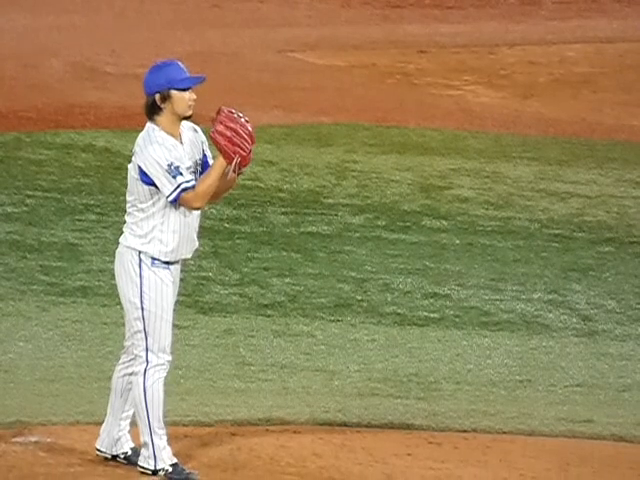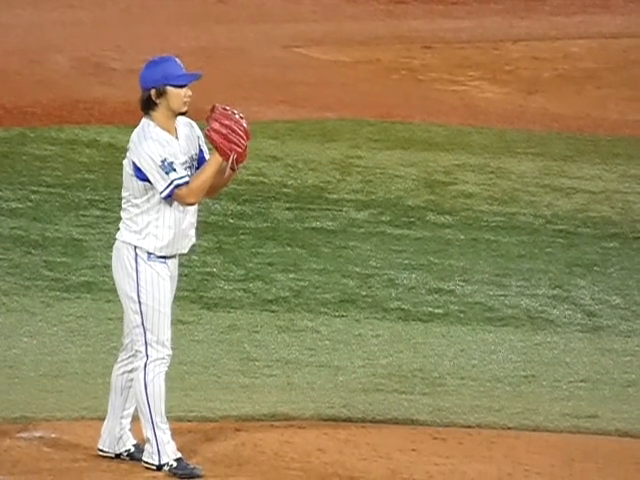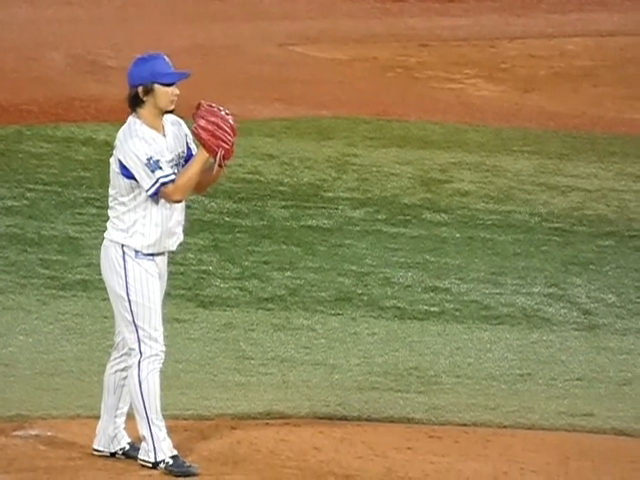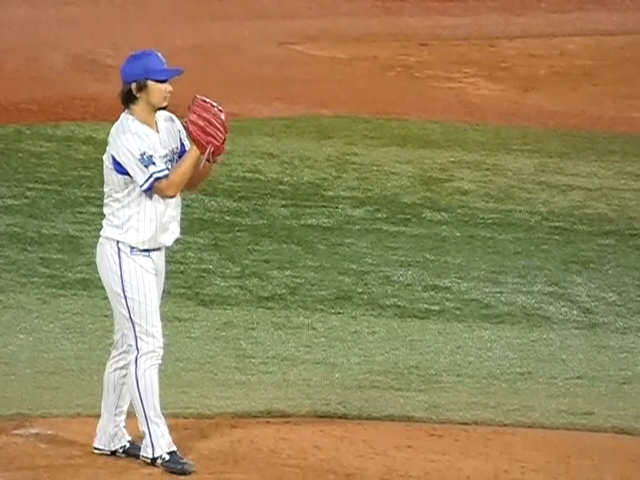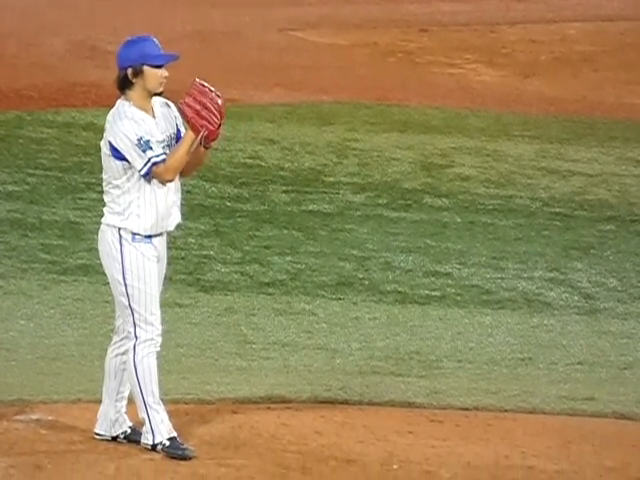
dt=1s
person 1, frame 1
left shoulder: (192, 134)
right shoulder: (152, 147)
left elbow: (213, 193)
right elbow: (194, 198)
left wrist: (235, 167)
right wrist: (225, 154)
left hip: (170, 262)
right hip: (145, 263)
left knee: (138, 354)
right knee: (153, 358)
left ankle: (114, 441)
person 1, frame 2
left shoulder: (188, 129)
right shoulder: (146, 143)
left elbow: (212, 187)
right elbow: (188, 193)
left wrist: (232, 160)
right wrist: (220, 150)
left hip: (166, 257)
right hip: (142, 258)
left knee: (137, 350)
right knee: (153, 353)
left ankle: (115, 439)
person 1, frame 3
left shoulder: (176, 127)
right shoulder: (133, 140)
left elbow: (200, 184)
right elbow: (175, 191)
left wrist: (220, 158)
right wrist: (206, 147)
left hip: (156, 255)
right hip: (130, 256)
left knee: (129, 348)
right knee: (148, 350)
left ankle: (109, 437)
person 1, frame 4
left shoulder: (169, 124)
right shoulder: (126, 135)
left elbow: (191, 181)
right elbow: (167, 186)
left wrist: (211, 153)
right wrist: (199, 143)
left hip: (153, 251)
right hip: (126, 253)
left knee: (129, 346)
right knee: (147, 346)
left ankle: (110, 436)
right ankle: (157, 444)
person 1, frame 5
left shoulder: (166, 110)
right shoulder: (123, 121)
left elbow: (188, 167)
right elbow: (165, 171)
left wrist: (206, 139)
right wrist: (195, 128)
left hip: (155, 237)
right hip: (128, 239)
left knee: (129, 332)
right knee: (144, 334)
left ankle: (111, 422)
right ankle: (158, 431)
